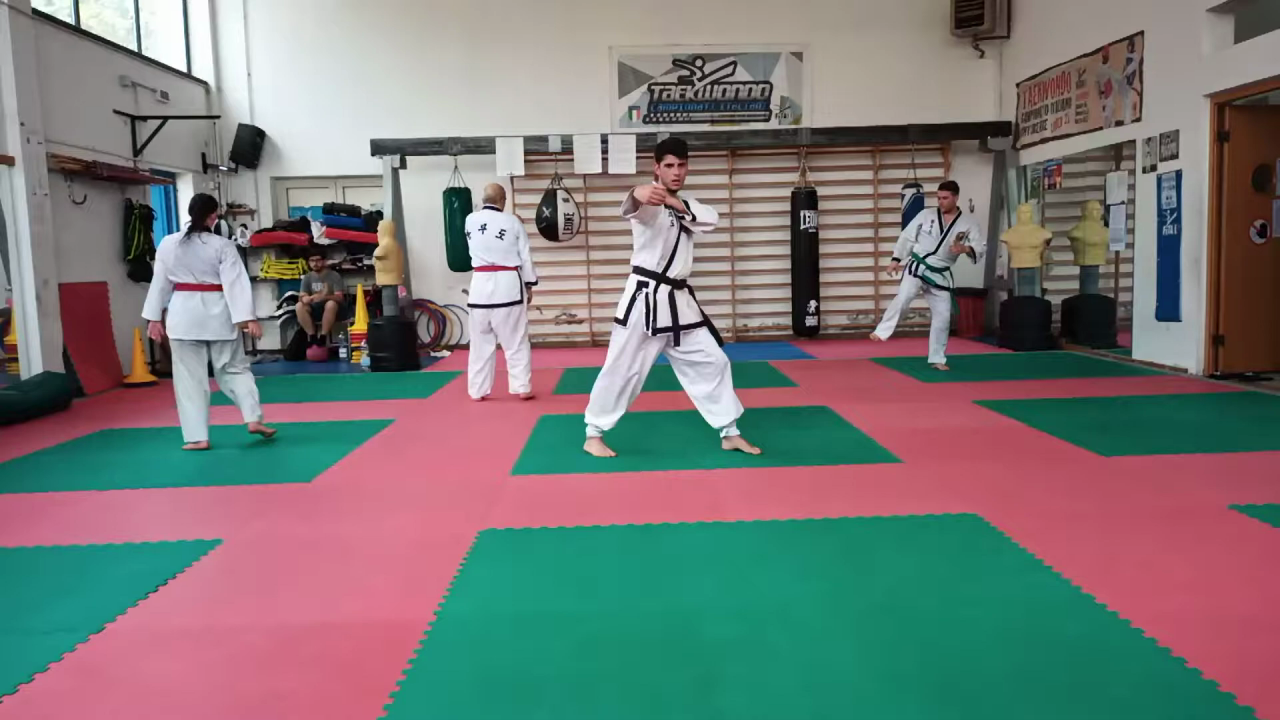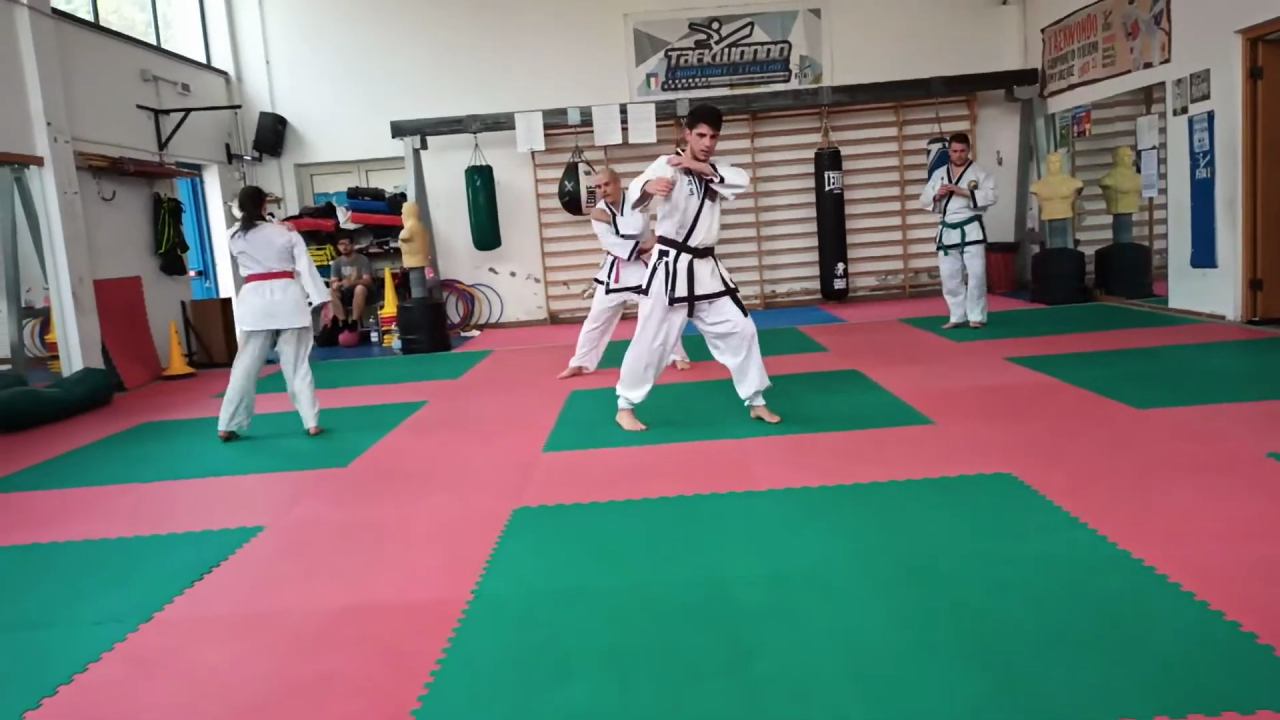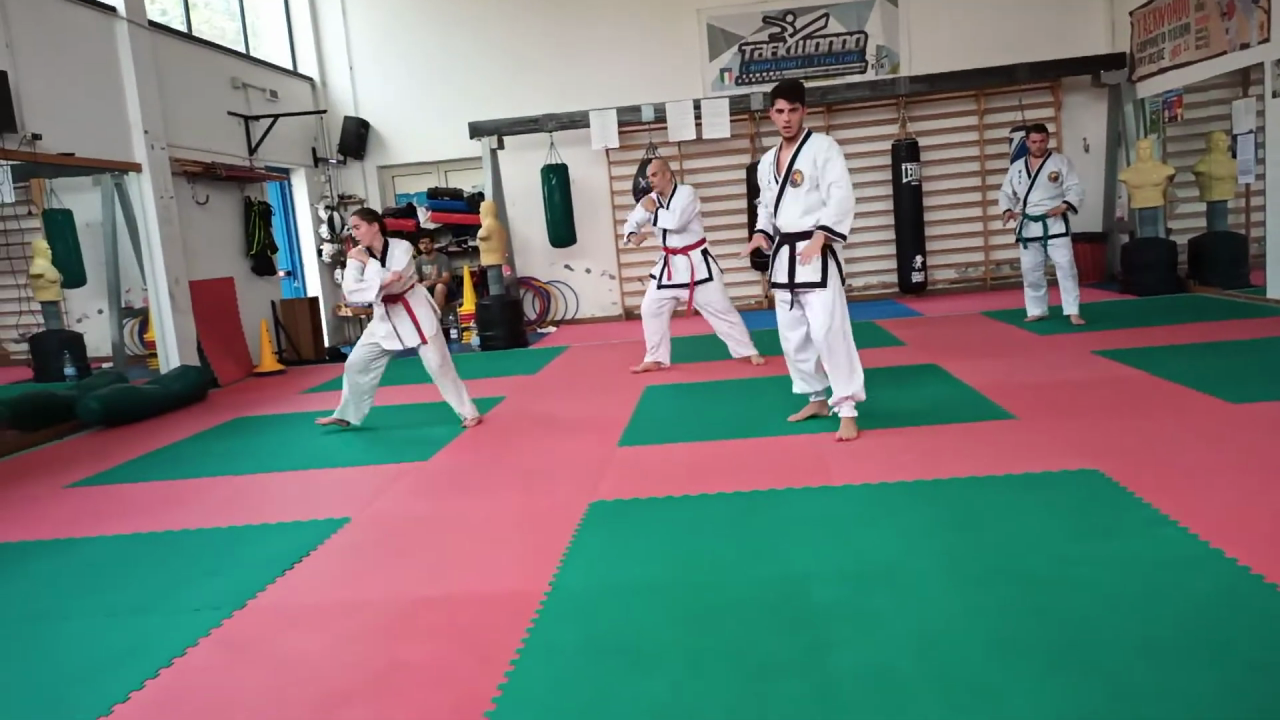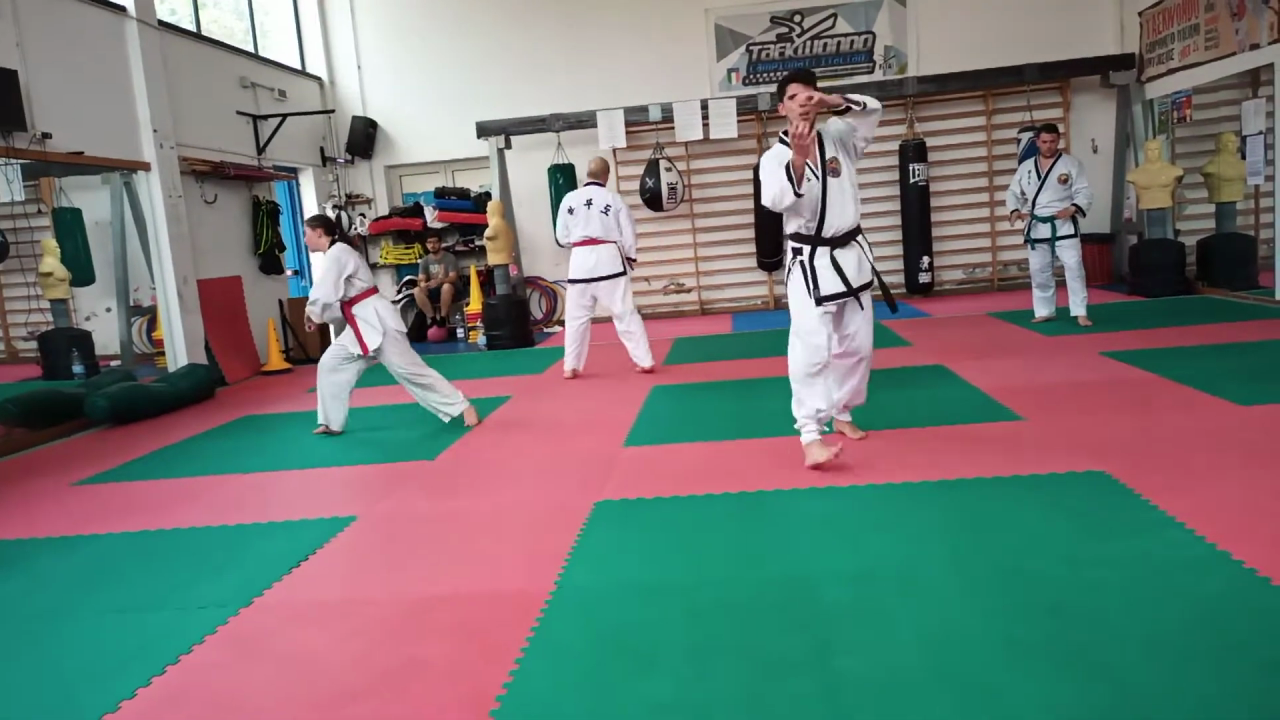
dt=1s
person 1, frame 1
left shoulder: (683, 203)
right shoulder: (652, 200)
left elbow: (710, 219)
right elbow: (633, 207)
left wrist: (677, 203)
right wrist: (637, 194)
left hip: (679, 299)
right hip: (646, 297)
left knee: (712, 362)
right knee: (623, 369)
left ankle: (730, 433)
right ankle: (594, 434)
person 1, frame 2
left shoulder: (714, 169)
right shoulder: (667, 166)
left elbow: (741, 182)
right elbow: (636, 194)
left wrist: (704, 169)
right wrist: (649, 187)
left hip: (707, 268)
right hip: (672, 267)
left knee: (740, 330)
right knee: (652, 341)
left ankle: (755, 401)
right ankle: (626, 407)
person 1, frame 3
left shoulder: (823, 146)
right shoulder: (767, 161)
left elbow: (841, 194)
left wrist: (821, 236)
right wrist: (762, 235)
left hip: (817, 253)
right hip: (784, 255)
left knee: (829, 331)
right knee: (793, 335)
left ankle: (847, 410)
right ankle: (817, 398)
person 1, frame 4
left shoulder: (837, 135)
right shoulder: (774, 158)
left elbow: (871, 111)
right elbow: (777, 198)
left wrist: (835, 102)
right wrist: (796, 158)
left hip: (850, 255)
right hip: (808, 262)
left knee: (857, 344)
right knee: (812, 346)
left ankle: (840, 414)
right ankle: (811, 438)
person 2, frame 1
left shoulder: (168, 244)
right shoulder: (223, 245)
left elbow: (160, 283)
right elbow: (237, 283)
left wrist: (154, 318)
right wrist: (249, 317)
left hip: (183, 315)
right hip: (218, 315)
left knee: (190, 379)
right knee: (235, 369)
left ankle: (197, 437)
right ankle: (253, 418)
person 2, frame 2
left shoulder: (234, 237)
right shoulder: (287, 233)
right elbow: (306, 268)
right wrist: (322, 299)
left hip: (255, 303)
right hip: (290, 301)
left knee: (245, 367)
right knee: (298, 367)
left ankle: (229, 425)
right ankle: (311, 422)
person 2, frame 3
left shoulder: (402, 247)
right shoulder: (357, 256)
left elbow: (399, 279)
right elbow: (353, 291)
left wrist: (367, 262)
right wrist: (384, 282)
left hip: (414, 311)
right hip: (385, 317)
left knee: (437, 364)
right knee: (357, 364)
left ankle: (469, 412)
right ankle: (346, 415)
person 2, frame 4
left shoulder: (334, 254)
right shoulder: (343, 253)
left elbow: (325, 296)
left wrist: (313, 314)
right wrist: (320, 315)
left hip: (375, 318)
right hip: (362, 321)
left knee: (409, 368)
right knee: (329, 366)
left ankle: (461, 406)
right ankle: (332, 422)
person 3, frame 1
left shoulder: (470, 220)
right shoulder: (513, 222)
right elbow: (526, 257)
right wrist: (529, 285)
left hip: (481, 285)
right hip: (508, 284)
left knee: (480, 343)
right knee: (516, 341)
left ankle: (478, 390)
right ankle: (522, 387)
person 3, frame 2
right shoulder: (599, 213)
left elbow: (637, 228)
right elbow: (612, 244)
left wrist: (611, 219)
right wrist: (637, 247)
left hip: (643, 265)
right hip: (617, 270)
right knee: (597, 318)
left ankle: (677, 356)
right ankle: (580, 363)
person 3, frame 3
left shoulder: (687, 193)
right shoulder: (651, 199)
left elbow: (676, 222)
right elbow: (633, 221)
left wrist: (654, 209)
right wrist: (630, 236)
left hip: (695, 261)
right hip: (670, 264)
left knee: (720, 308)
right knee: (651, 310)
left ankle: (750, 351)
right ankle: (655, 358)
person 3, frame 4
left shoulder: (569, 199)
right shoulder: (614, 199)
left elbow: (561, 236)
right elbow: (627, 233)
right wrist: (630, 258)
left hip: (580, 261)
right hip: (609, 259)
left knee: (576, 317)
right knee: (625, 313)
left ankle: (571, 367)
right ankle: (645, 361)
person 4, frame 1
left shoulder: (969, 222)
right shoulder: (926, 215)
left elbow: (980, 245)
right elbow: (906, 237)
left wrist: (965, 249)
right wrist: (897, 259)
left hip: (941, 274)
right hip: (918, 267)
left knee: (942, 317)
right knee: (904, 296)
left ankle: (937, 358)
right ankle: (882, 332)
person 4, frame 2
left shoulder: (979, 171)
right shoulder: (939, 174)
left elbow: (990, 195)
right elbow: (924, 199)
left wrist: (963, 191)
right wrist: (936, 196)
left hip: (971, 230)
right hip: (947, 232)
left knee: (977, 274)
right knee: (949, 277)
left ankle: (975, 316)
right ankle: (957, 317)
person 4, frame 3
left shoulder: (1061, 162)
right shoulder: (1017, 167)
left elbow: (1075, 189)
right elbow: (1006, 193)
left wrist: (1064, 206)
right wrist: (1007, 210)
left hip: (1054, 224)
right hip: (1028, 226)
left knee: (1066, 266)
right knee: (1031, 270)
left ankle: (1073, 312)
right ankle: (1037, 310)
person 4, frame 4
left shoulder: (1071, 164)
right shoulder: (1026, 167)
left elbow: (1084, 192)
right elbow: (1014, 192)
left wrist: (1073, 208)
right wrist: (1015, 210)
left hip: (1064, 225)
right hip: (1037, 227)
left knee: (1074, 267)
right knee: (1039, 271)
left ankle: (1080, 313)
right ankle: (1044, 311)
